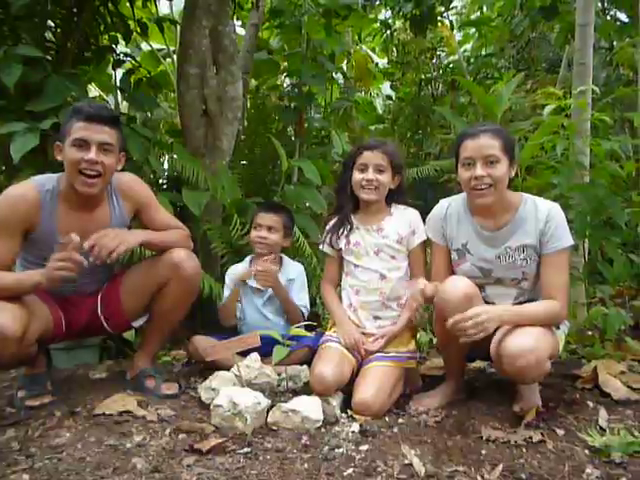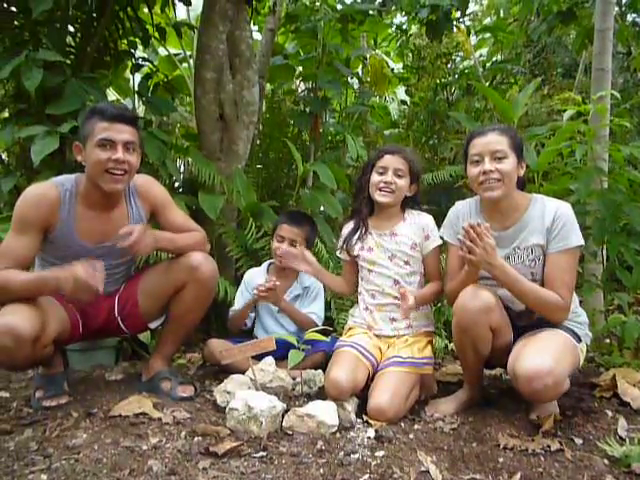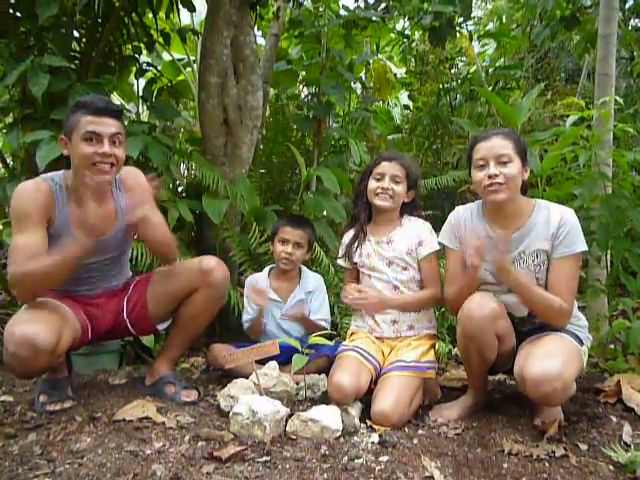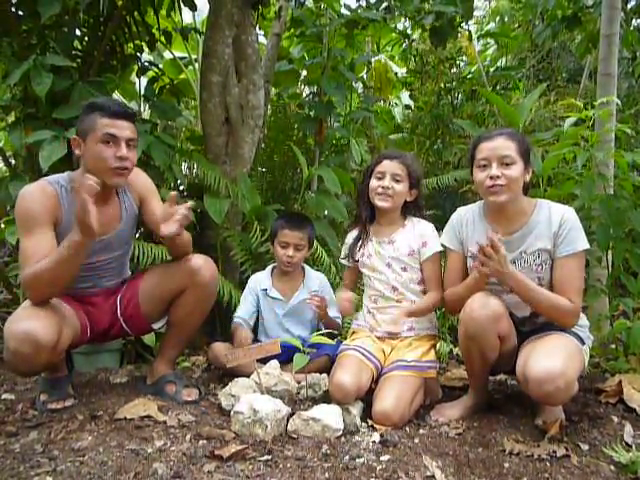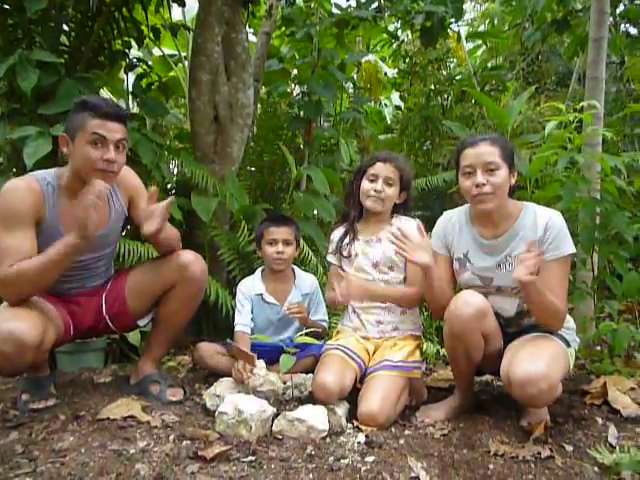
dt=1s
person 1, frame 1
left shoulder: (128, 189)
left elbow: (184, 238)
left wrist: (137, 235)
right wrist: (42, 276)
left hip: (105, 301)
right hip: (43, 304)
left knee: (184, 264)
left ankle: (142, 365)
right ankle: (35, 363)
person 1, frame 2
left shoulder: (145, 190)
right shoulder: (43, 198)
left elbow: (201, 241)
left wrist: (157, 239)
right wrist: (59, 279)
left hip: (122, 301)
right hip: (60, 304)
left knee: (202, 267)
left ankle: (157, 367)
right ankle: (52, 364)
person 1, frame 3
left shoulder: (131, 180)
right shoulder: (35, 194)
left elbow: (169, 257)
left wrist: (143, 224)
right wrist: (85, 238)
left hip: (124, 298)
right hip: (64, 305)
left knee: (213, 272)
right knee: (26, 345)
left ankle: (161, 370)
right ankle: (57, 370)
person 1, frame 4
left shoulder: (136, 182)
right shoulder: (40, 196)
left elbow: (185, 251)
right elbow: (34, 289)
left wrist: (173, 233)
right wrist: (83, 237)
left hip: (122, 300)
right hip: (65, 305)
left knee: (202, 270)
right knee: (26, 341)
left ankle: (161, 370)
right ankle: (56, 371)
person 1, frame 5
left shoulder: (124, 180)
left elbow: (174, 241)
left wrist: (155, 231)
right wrist: (77, 239)
left hip: (105, 298)
right hip: (48, 303)
left knee: (191, 266)
left ankle: (146, 369)
right ankle: (37, 372)
person 2, frame 1
left shoulder: (545, 215)
right shoulder: (445, 213)
left elbow: (558, 307)
right elbow: (439, 287)
left wrist: (499, 314)
right wrist: (426, 290)
left hip: (531, 321)
right hip: (472, 324)
left knee: (518, 356)
right knee: (456, 290)
left ankle: (528, 381)
right ankle: (453, 382)
person 2, frame 2
left shoulder: (556, 214)
right shoulder: (460, 214)
left elbow: (559, 309)
right elbow: (453, 299)
left wrist: (496, 265)
right wrist: (474, 267)
left hip: (553, 326)
right hip: (492, 329)
left knee: (534, 376)
right knee: (473, 299)
left ankle: (546, 391)
right ankle: (471, 389)
person 2, frame 3
left shoulder: (560, 220)
right shoulder: (461, 220)
left elbow: (560, 315)
right elbow: (454, 305)
left wrist: (509, 273)
right wrist: (471, 271)
left hip: (553, 329)
right hip: (492, 336)
left knee: (544, 381)
right knee: (480, 308)
left ankle: (549, 397)
right ankle: (476, 394)
person 2, frame 4
left shoulder: (560, 219)
right shoulder: (462, 220)
left elbow: (569, 314)
right elbow: (451, 303)
left wrist: (507, 273)
right wrist: (481, 275)
left hip: (554, 330)
right hip: (490, 337)
left knee: (544, 379)
right knee: (480, 306)
left ankle: (550, 397)
right ankle: (477, 393)
person 2, frame 5
left shoulder: (547, 222)
right shoulder: (449, 224)
left elbow: (554, 320)
right elbow: (440, 309)
left wrist: (529, 283)
right wrist: (430, 269)
left hip: (539, 332)
right hip: (478, 338)
left knee: (529, 383)
right knee: (466, 305)
left ankle: (536, 398)
right ankle: (462, 395)
person 3, frame 1
left shoulder: (408, 219)
right shoulder: (339, 225)
left elbow: (419, 282)
right elbow: (328, 284)
left wrist: (399, 327)
right wrist: (343, 324)
left hip: (393, 329)
right hip: (350, 324)
left knee: (366, 404)
right knee: (323, 382)
left ankle: (400, 373)
right ankle: (361, 367)
person 3, frame 2
left shoulder: (422, 224)
right shoulder: (354, 230)
left elbow: (437, 283)
left wrist: (416, 298)
right wrist: (315, 269)
left hip: (410, 331)
right hip: (364, 326)
left knee: (381, 409)
right knee: (337, 387)
left ankle: (416, 379)
right ankle: (378, 375)
person 3, frame 3
left shoulder: (419, 230)
right shoulder: (353, 237)
left elbow: (434, 293)
left wrist: (388, 301)
right wrist: (352, 295)
left hip: (413, 335)
right hip: (367, 331)
left knee: (386, 415)
right knee: (341, 390)
left ankle: (421, 384)
right ankle: (381, 378)
person 3, frame 4
left shoulder: (423, 231)
right shoulder: (356, 237)
left elbow: (436, 295)
right elbow: (347, 286)
left wrist: (404, 313)
right wrist: (343, 295)
left hip: (413, 335)
right hip: (368, 331)
left knee: (387, 414)
right knee: (343, 389)
left ankle: (421, 384)
right ankle: (381, 378)
person 3, frame 5
left shoulder: (409, 229)
right shoulder: (342, 234)
left elbow: (416, 295)
right elbow: (331, 297)
left wrist: (369, 289)
right wrist: (340, 293)
left hip: (398, 334)
right hip: (354, 330)
left knee: (373, 415)
right knee: (326, 389)
left ankle: (406, 383)
right ankle: (366, 377)
person 4, frame 1
left shoulder: (295, 271)
right shoulder: (236, 271)
left elbow: (298, 321)
right elbow: (227, 321)
left wrist: (277, 287)
right wrist: (239, 282)
left hip: (286, 344)
left knee: (314, 341)
right knee: (197, 344)
person 4, frame 2
left shoulder: (311, 279)
right shoulder: (253, 277)
left elbow: (312, 328)
right elbow: (234, 326)
left wrist: (281, 303)
right wrist: (254, 301)
left hip: (299, 349)
left knee: (329, 346)
right knee: (212, 347)
person 4, frame 3
left shoulder: (315, 283)
right shoulder: (255, 282)
left elbow: (322, 334)
right elbow: (253, 335)
left wrist: (304, 320)
right wrist: (261, 310)
left knee: (333, 350)
right knee: (215, 352)
person 4, frame 4
left shoulder: (319, 282)
right shoulder: (257, 282)
left elbow: (335, 329)
right elbow: (238, 322)
left wrist: (324, 316)
right wrist: (240, 331)
left hip: (306, 352)
left knee: (337, 349)
right knee: (216, 351)
person 4, frame 5
left shoulder: (309, 283)
right shoulder: (247, 286)
left elbow: (321, 332)
right elbow: (242, 329)
left wrist: (307, 321)
right wrist: (244, 359)
left hip: (294, 353)
right hip: (256, 352)
left knee: (323, 350)
right knee: (202, 351)
